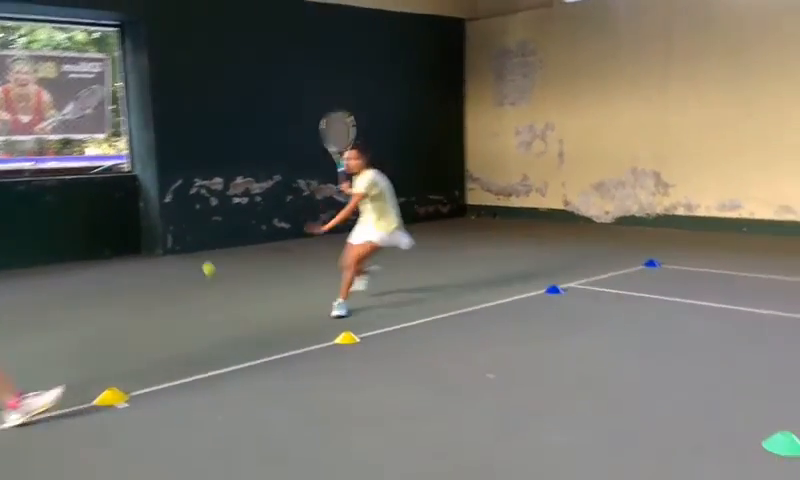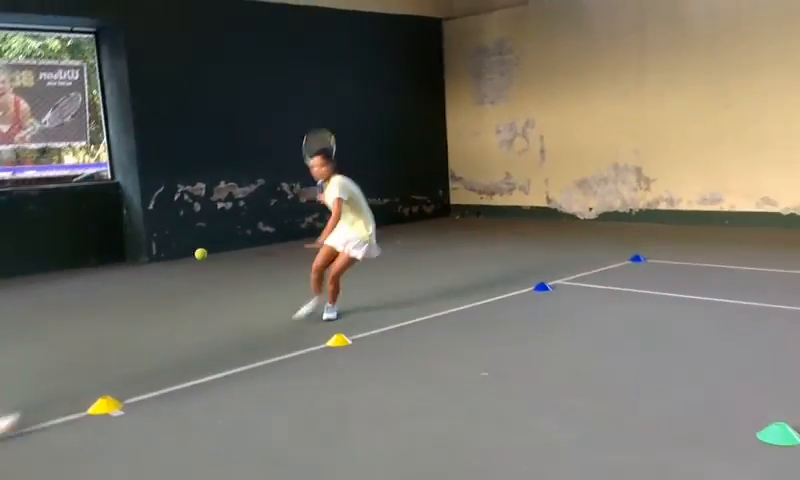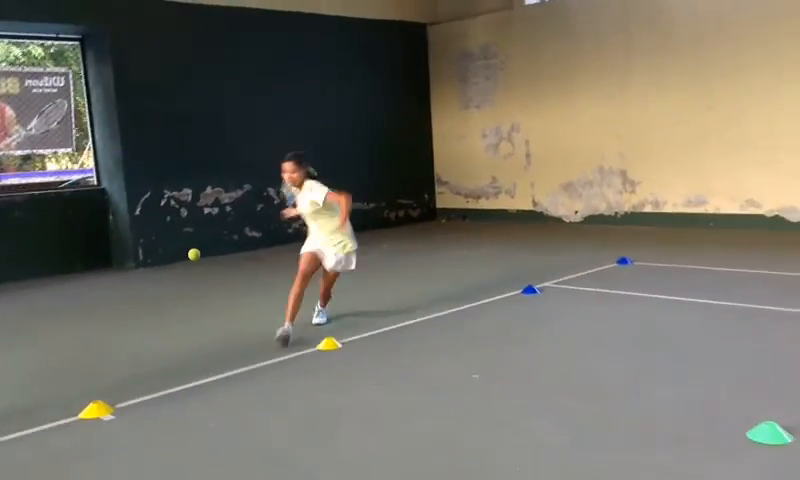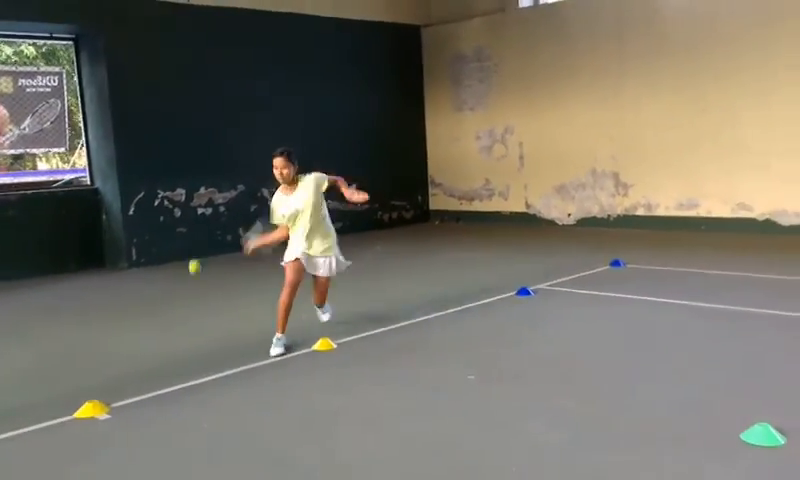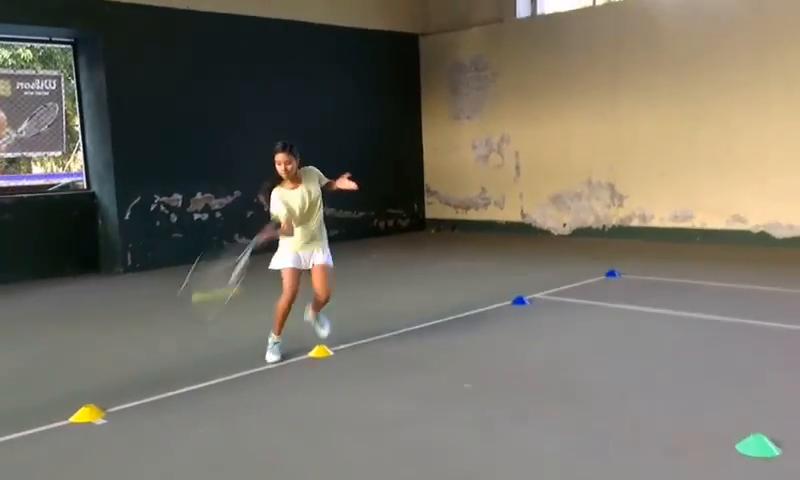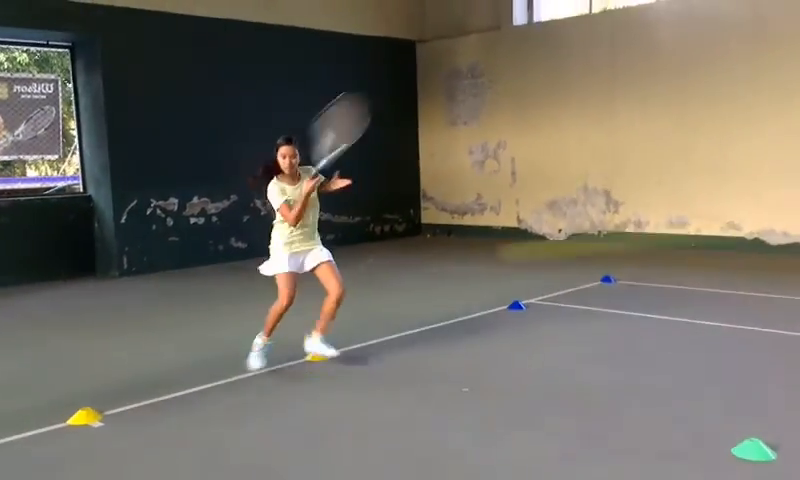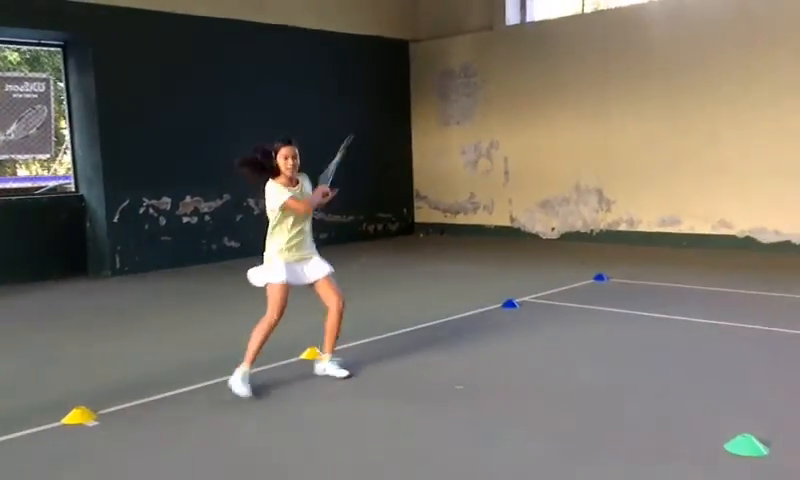
dt=0.1s
person 1, frame 1
left shoulder: (368, 178)
right shoulder: (360, 177)
left elbow: (352, 207)
left wrist: (328, 226)
right wrist: (350, 190)
left hip: (383, 227)
right hip: (367, 224)
left knee: (354, 260)
right knee: (347, 262)
left ankle: (342, 301)
right ankle: (365, 271)
person 1, frame 2
left shoulder: (336, 183)
right shoulder: (330, 184)
left elbow: (337, 214)
left wrist: (323, 238)
right wrist: (326, 199)
left hip: (359, 234)
right hip: (343, 231)
left knee: (334, 274)
right knee: (317, 267)
left ankle: (331, 305)
right ankle: (315, 301)
person 1, frame 3
left shoulder: (314, 188)
right shoulder: (296, 194)
left elbow: (344, 200)
left wrist: (341, 224)
right wrist: (295, 212)
left hip: (338, 242)
right hip: (317, 240)
left knee: (326, 285)
right knee: (302, 275)
left ankle: (321, 308)
right ankle: (287, 326)
person 1, frame 4
left shoulder: (312, 181)
right shoulder: (278, 200)
left elbow: (336, 180)
right elbow: (284, 233)
left wrist: (347, 191)
right wrist: (259, 242)
left hip: (324, 246)
right hip: (299, 246)
left knee: (320, 296)
right knee: (290, 286)
left ankle: (321, 305)
right ankle: (279, 337)
person 1, frame 5
left shoulder: (312, 174)
right shoulder: (277, 195)
left elbow: (328, 185)
right elbow: (288, 231)
left wrist: (340, 184)
right wrist: (276, 229)
left hip: (317, 244)
right hip: (292, 246)
left knee: (323, 295)
right knee: (289, 294)
left ankle: (314, 311)
right ankle: (275, 339)
person 1, frame 6
left shoulder: (308, 172)
right shoulder: (275, 187)
left elbow: (322, 186)
right elbow: (293, 219)
left wrist: (333, 184)
right wrist: (307, 193)
left hip: (312, 245)
right hip: (285, 247)
left knee: (337, 291)
right knee: (286, 300)
left ankle: (316, 339)
right ankle: (263, 341)
person 1, frame 7
left shoulder: (302, 180)
right shoulder: (273, 187)
right elbow: (306, 208)
left wrist: (319, 194)
right wrist: (320, 193)
left hip: (307, 255)
right hip: (281, 258)
left knee: (336, 303)
right knee: (275, 315)
left ankle: (325, 360)
right ankle: (242, 371)
